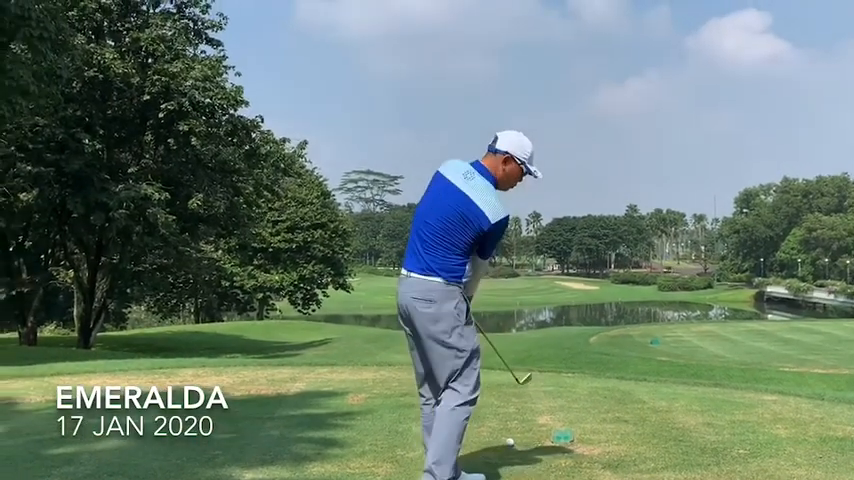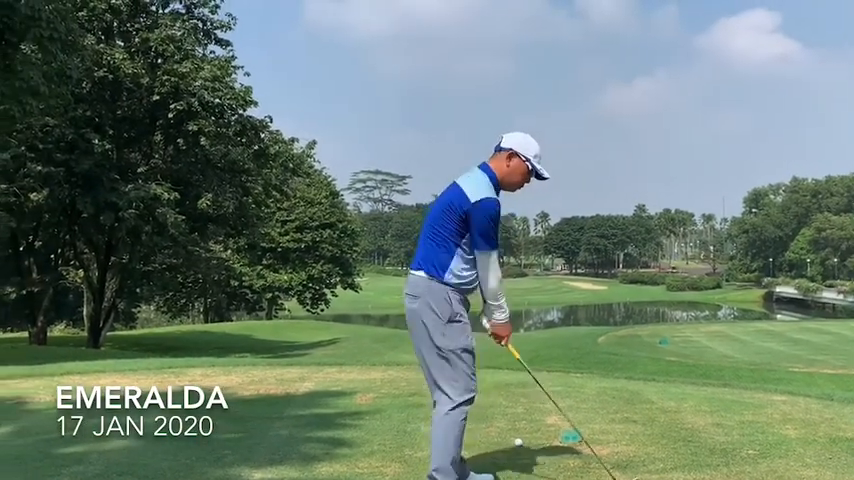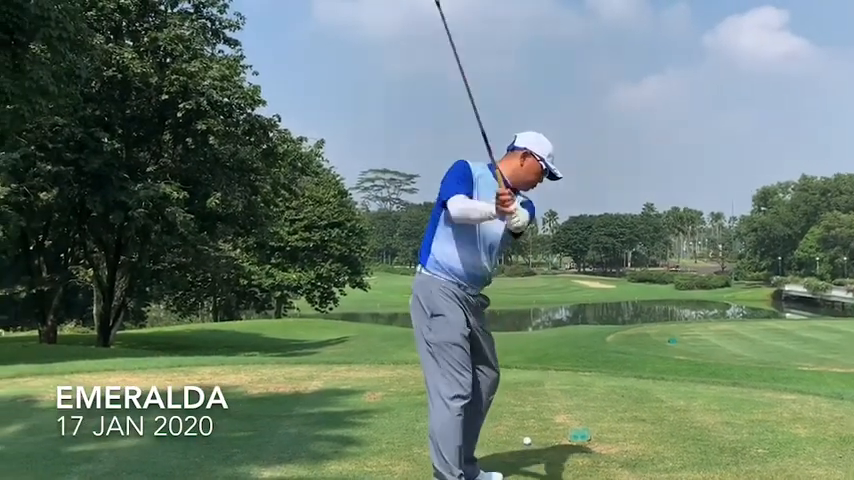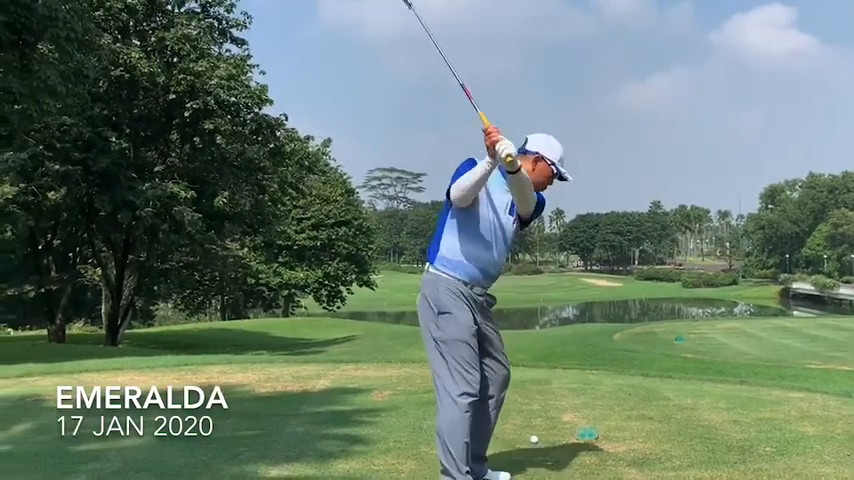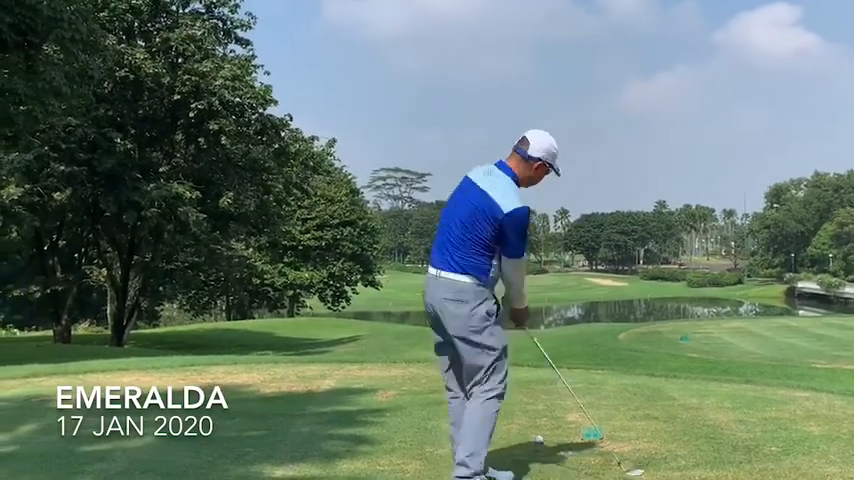
dt=0.3s
person 1, frame 1
left shoulder: (450, 169)
right shoulder: (494, 213)
right elbow: (479, 265)
right wrist: (466, 298)
left hip: (411, 289)
right hip: (440, 297)
left knee: (435, 390)
right knee: (461, 390)
person 1, frame 2
left shoulder: (482, 190)
right shoulder: (484, 199)
left elbow: (488, 258)
right elbow: (487, 267)
left wrist: (492, 311)
right wrist: (498, 315)
left hip: (438, 296)
right hip: (437, 297)
left knee: (456, 386)
right knee: (456, 392)
person 1, frame 3
left shoulder: (523, 202)
right shoulder: (465, 171)
left elbow: (518, 224)
right elbow: (458, 209)
left wrist: (509, 210)
right wrist: (495, 211)
left hip: (470, 296)
right hip: (438, 291)
left knee: (484, 381)
right knee: (452, 389)
person 1, frame 4
left shoulder: (521, 187)
right shoulder: (475, 168)
left elbow: (522, 207)
right elbow: (458, 196)
left wrist: (507, 158)
right wrist: (491, 163)
left hip: (476, 296)
right hip: (445, 289)
left knee: (495, 379)
right knee: (460, 388)
person 1, frame 5
left shoulder: (479, 175)
right shoulder: (515, 208)
right elbow: (512, 268)
right wrist: (518, 306)
left hip: (441, 287)
right hip: (465, 295)
left knee: (461, 386)
right knee: (487, 387)
